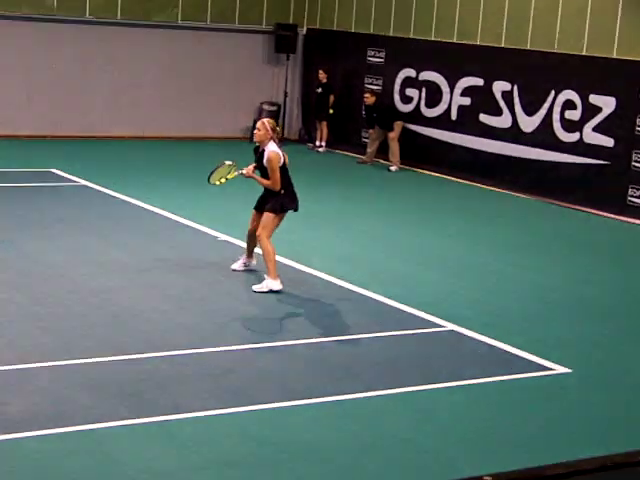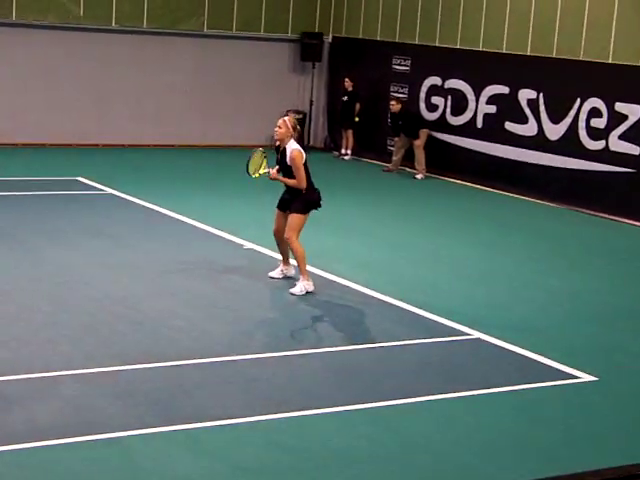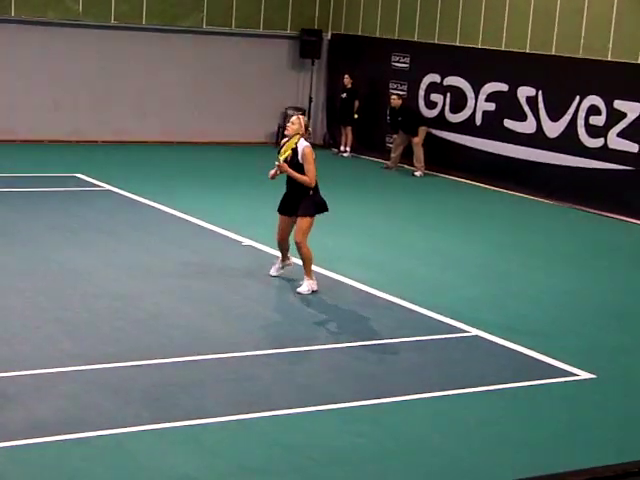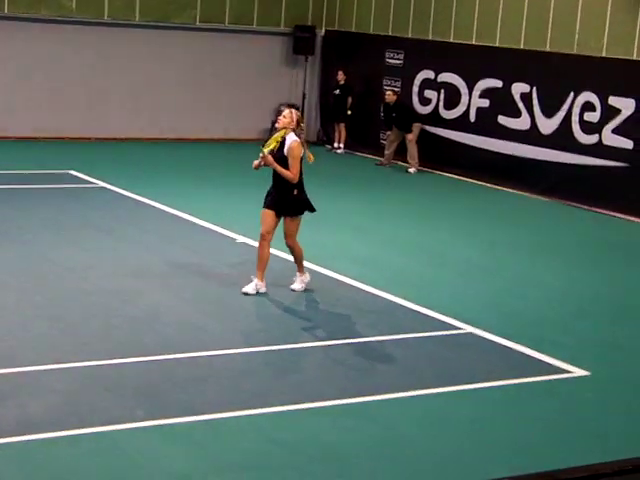
dt=0.4s
person 1, frame 1
left shoulder: (272, 154)
right shoulder: (261, 148)
left elbow: (275, 186)
left wrist: (252, 176)
right wrist: (254, 166)
left hip: (282, 196)
right hip: (271, 194)
left knee: (262, 236)
right knee: (252, 231)
left ankle: (273, 280)
right ankle: (248, 259)
person 1, frame 2
left shoulder: (294, 152)
right shoulder: (280, 146)
left elbow: (301, 184)
left wrist: (278, 178)
right wrist: (276, 170)
left hip: (303, 196)
right hip: (289, 194)
left knee: (290, 237)
right knee: (278, 232)
left ankle: (305, 280)
right ankle: (286, 267)
person 1, frame 3
left shoulder: (305, 149)
right shoulder: (285, 144)
left elbow: (311, 182)
left wrist: (288, 171)
right wrist: (277, 170)
left hip: (308, 198)
right hip: (290, 196)
left knee: (299, 240)
right knee: (281, 237)
left ankle: (310, 279)
right ankle: (284, 260)
person 1, frame 4
left shoulder: (293, 144)
left elbow: (293, 177)
left wrist: (272, 164)
right wrist: (263, 161)
left hip: (292, 197)
right hip: (275, 193)
left knee: (290, 241)
right knee: (264, 236)
left ankle: (302, 275)
right ankle: (259, 282)
